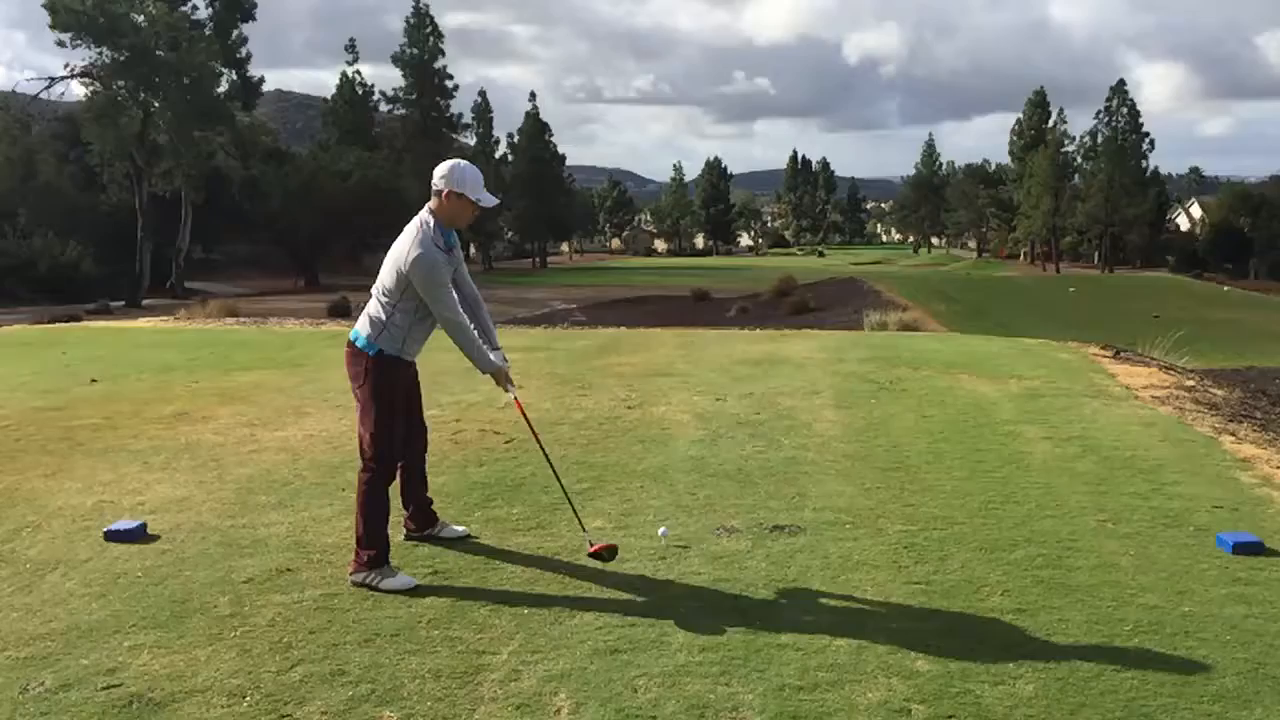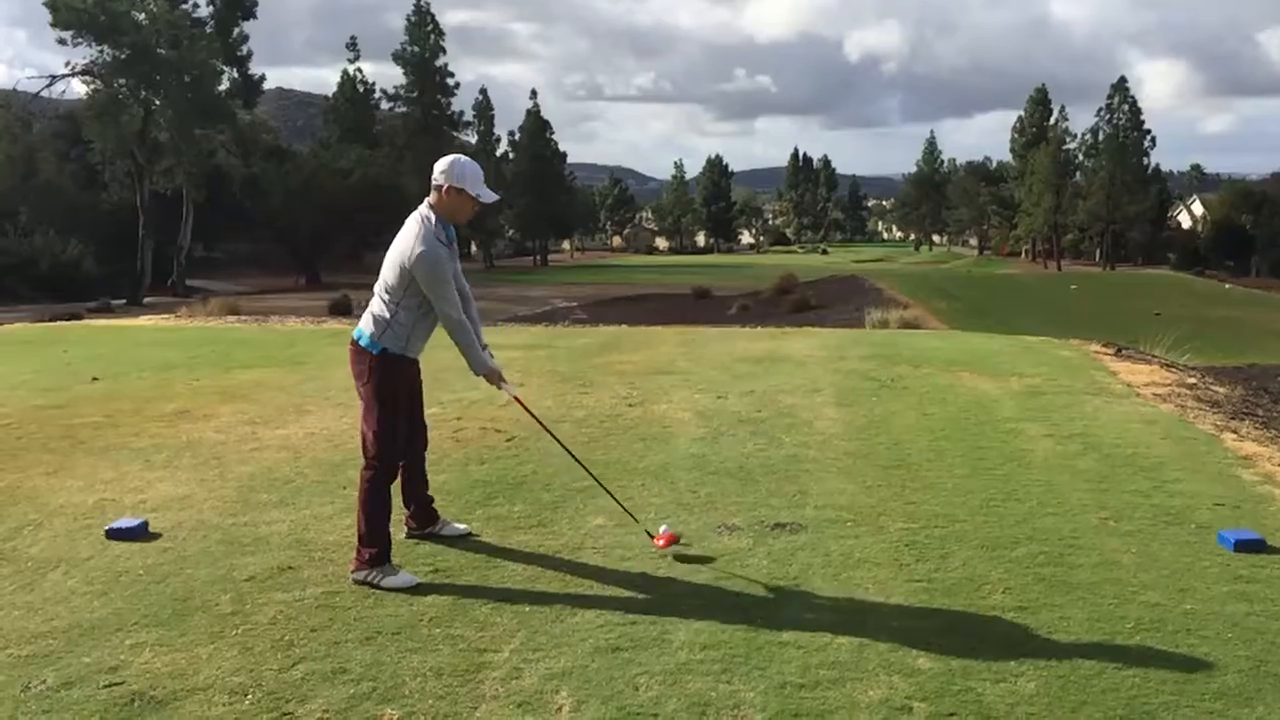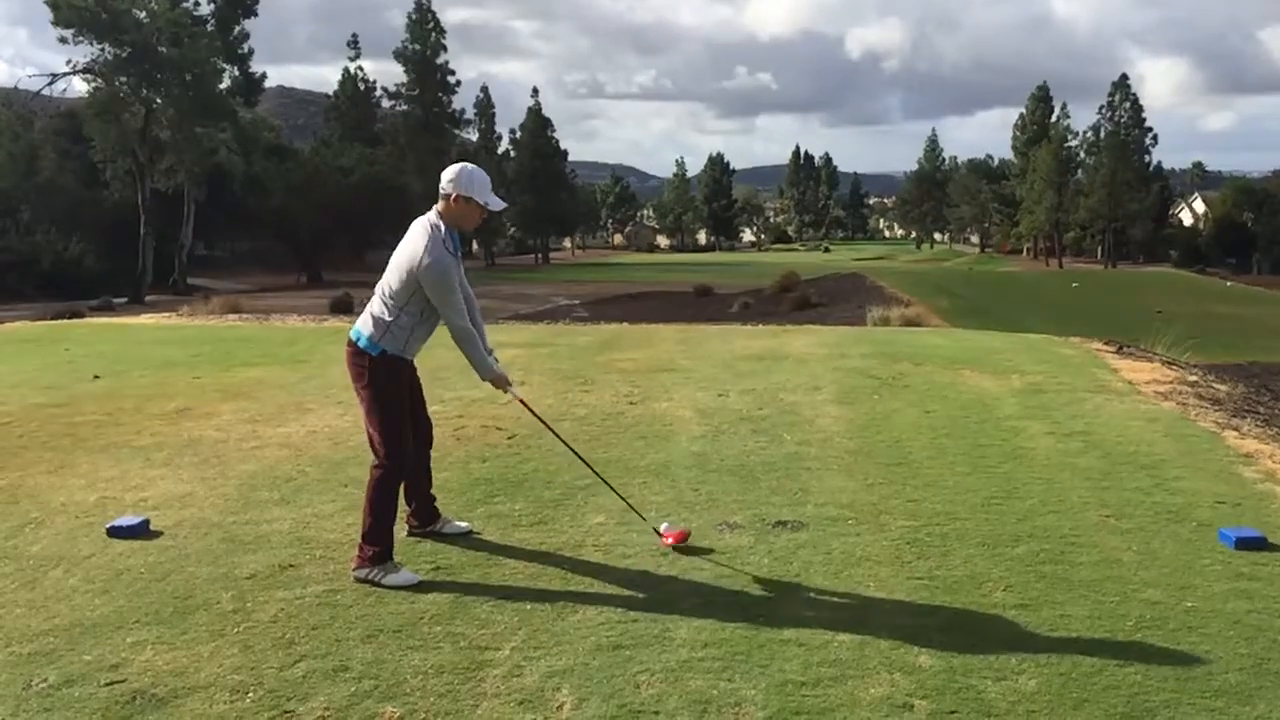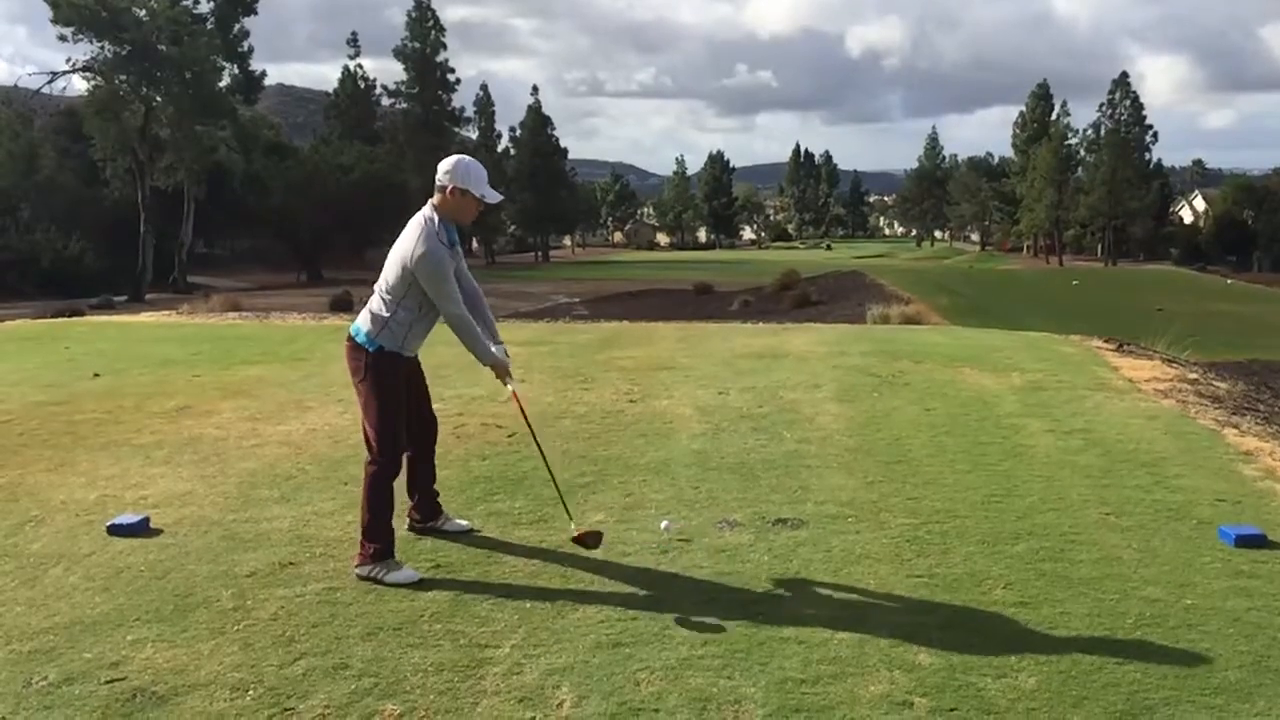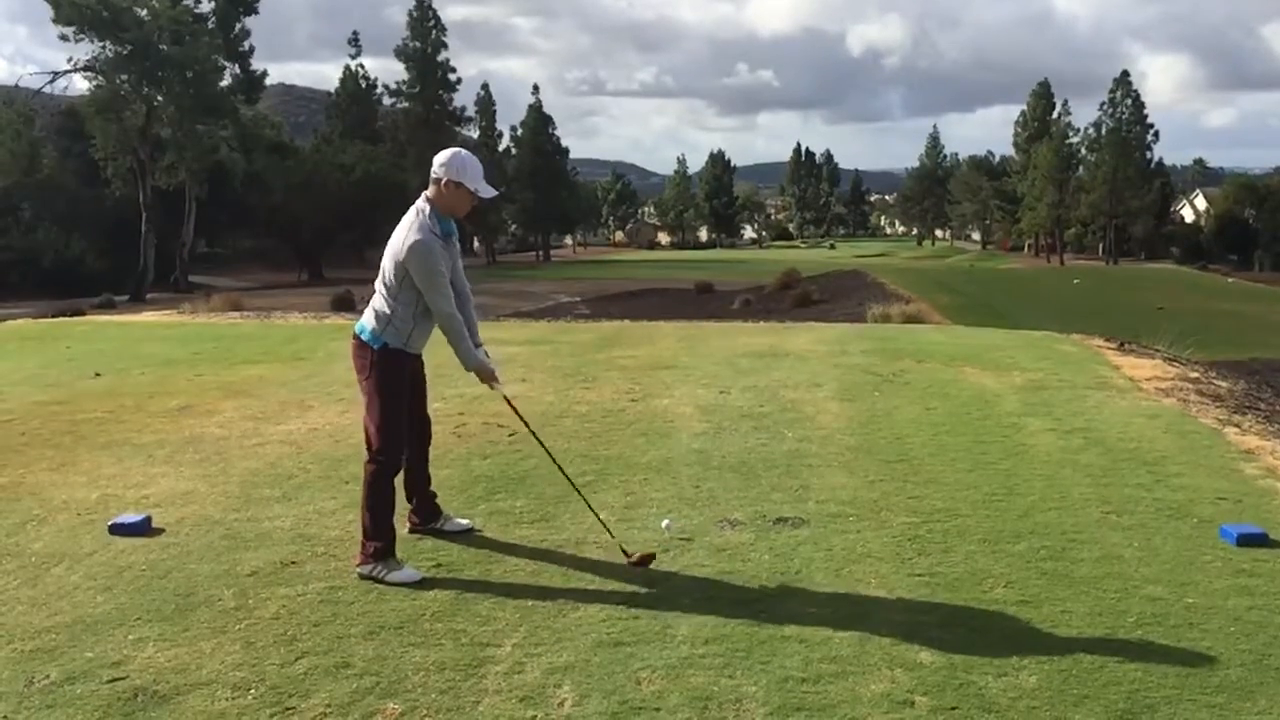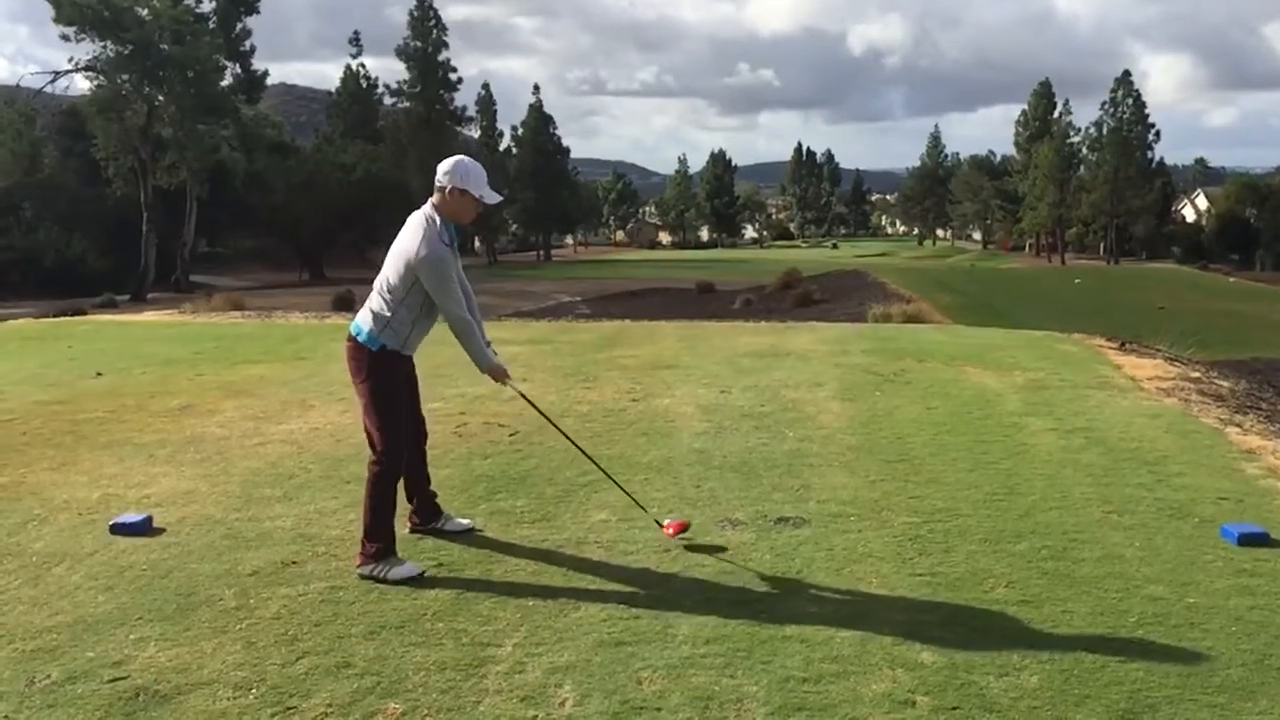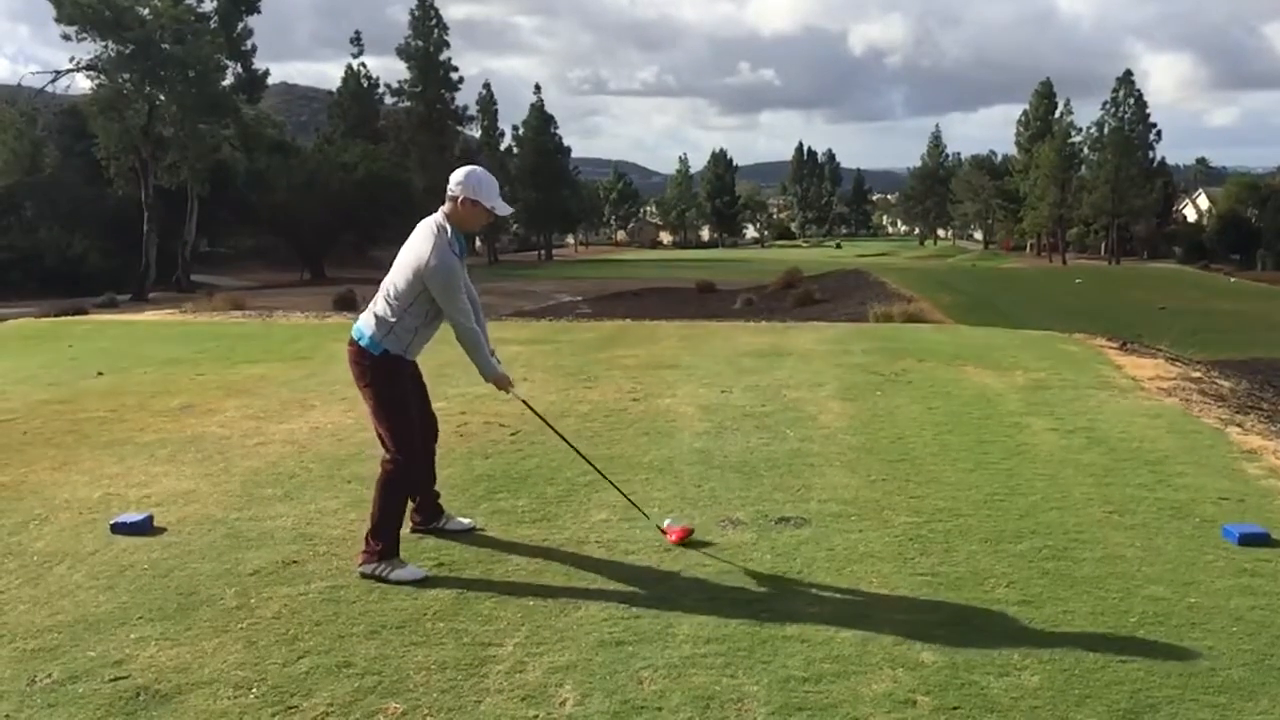
dt=0.3s
person 1, frame 1
left shoulder: (443, 235)
right shoulder: (423, 252)
left elbow: (468, 297)
right elbow: (450, 320)
left wrist: (495, 352)
right wrist: (488, 366)
left hip: (397, 356)
right hip: (375, 357)
left knee: (413, 441)
right knee: (380, 458)
left ankle: (420, 520)
right ankle: (368, 562)
person 1, frame 2
left shoulder: (439, 228)
right shoulder: (426, 247)
left elbow: (461, 295)
right elbow: (451, 315)
left wrist: (483, 351)
right wrist: (481, 366)
left hip: (400, 353)
right hip: (379, 355)
left knee: (413, 440)
right knee: (383, 456)
left ankle: (422, 519)
right ankle: (369, 561)
person 1, frame 3
left shoulder: (441, 232)
right shoulder: (433, 256)
left elbow: (466, 299)
right elbow: (457, 323)
left wrist: (489, 357)
right wrist: (488, 371)
left hip: (395, 353)
right hip: (375, 356)
left knee: (419, 437)
right knee: (393, 455)
left ankle: (423, 516)
right ankle: (371, 558)
person 1, frame 4
left shoulder: (443, 229)
right shoulder: (427, 247)
left elbow: (469, 291)
right elbow: (455, 313)
left wrist: (496, 345)
right wrist: (489, 358)
left hip: (398, 350)
right hip: (375, 351)
left knee: (423, 431)
right knee: (387, 450)
left ankle: (425, 513)
right ankle: (373, 555)
person 1, frame 5
left shoulder: (442, 225)
right shoulder: (420, 239)
left elbow: (461, 291)
right elbow: (444, 311)
left wrist: (478, 348)
right wrist: (474, 363)
left hip: (404, 348)
right hip: (382, 349)
left knee: (417, 435)
right knee: (387, 449)
left ankle: (424, 514)
right ankle: (375, 555)
person 1, frame 6
left shoulder: (436, 226)
right shoulder: (429, 247)
left elbow: (462, 293)
right elbow: (455, 314)
left wrist: (486, 348)
right wrist: (486, 363)
left hip: (393, 348)
right hip: (375, 351)
left knee: (413, 435)
right knee: (390, 450)
left ankle: (425, 514)
right ankle: (375, 555)
person 1, frame 7
left shoulder: (440, 230)
right shoulder: (439, 257)
left elbow: (470, 299)
right elbow: (463, 324)
left wrist: (490, 356)
right wrist: (491, 372)
left hip: (393, 350)
right hip: (377, 354)
left knee: (424, 432)
right knee: (402, 451)
left ankle: (427, 513)
right ankle: (377, 554)
